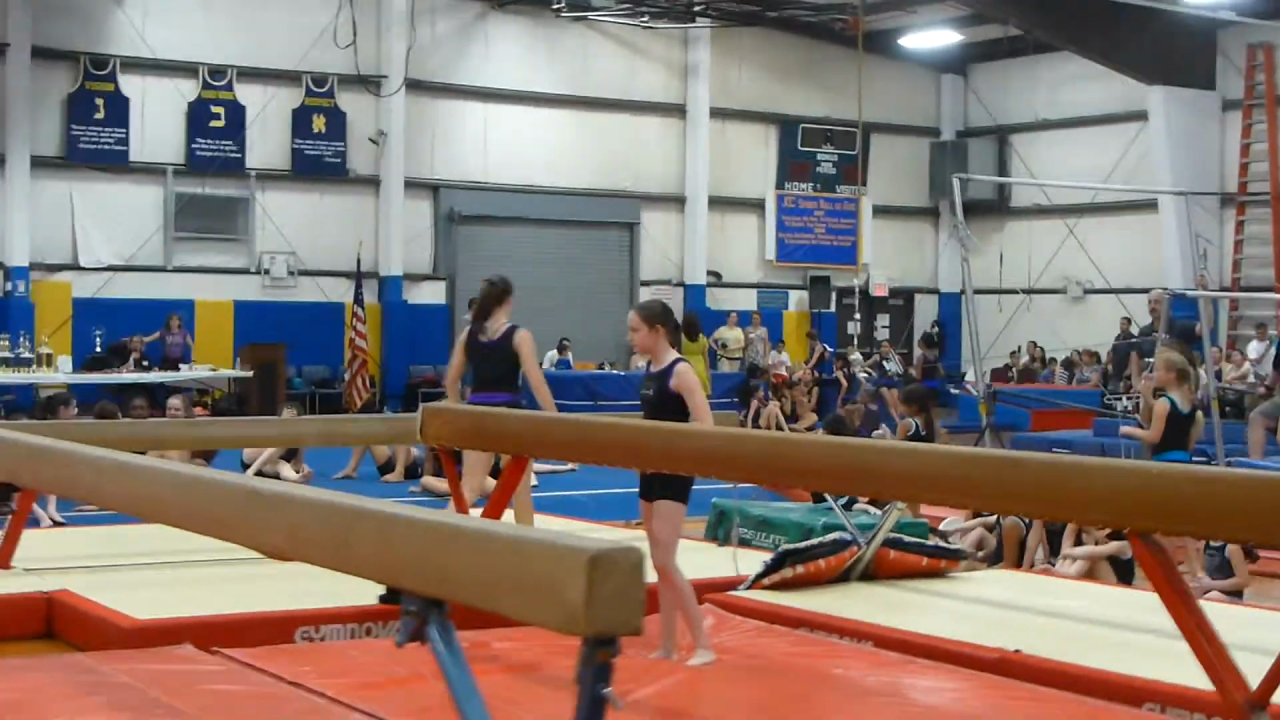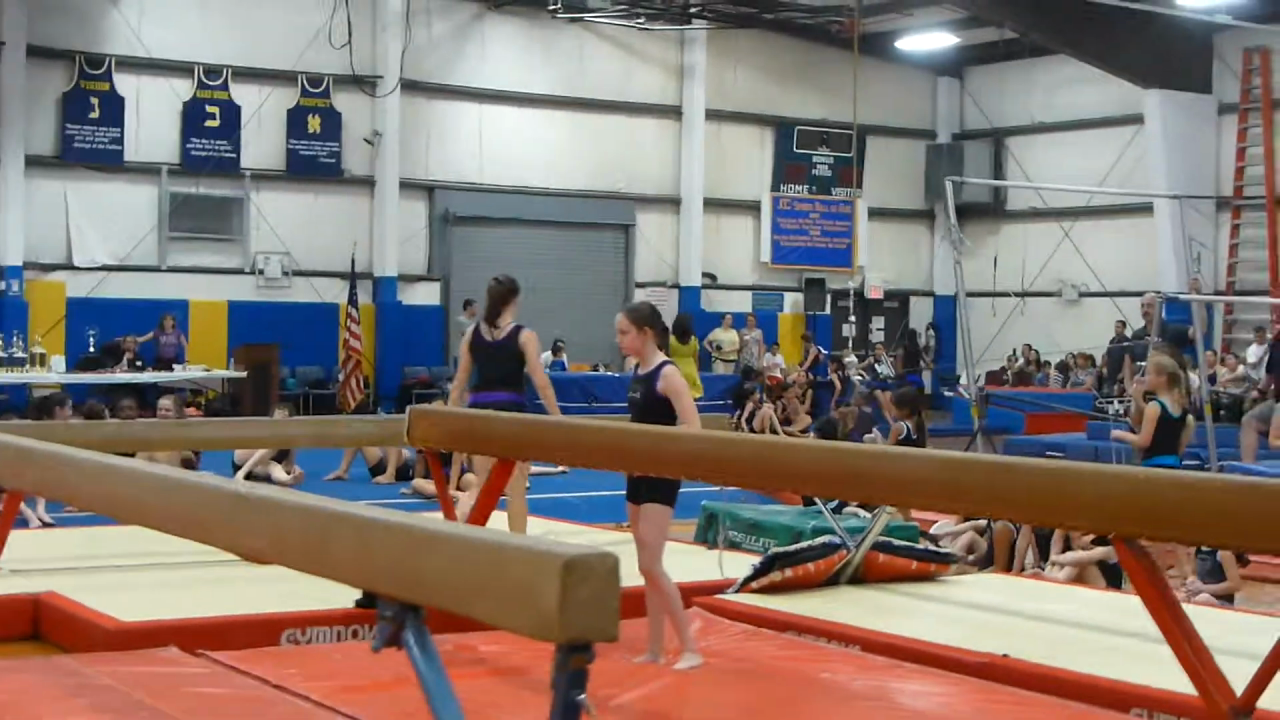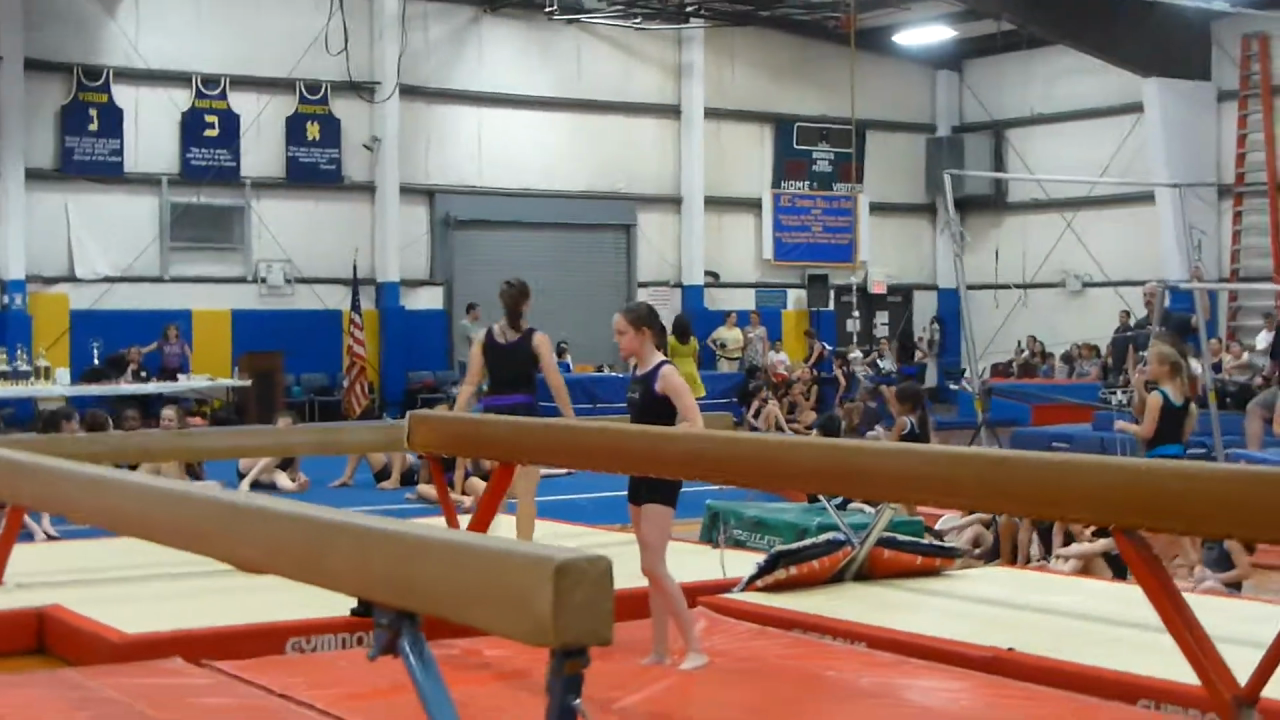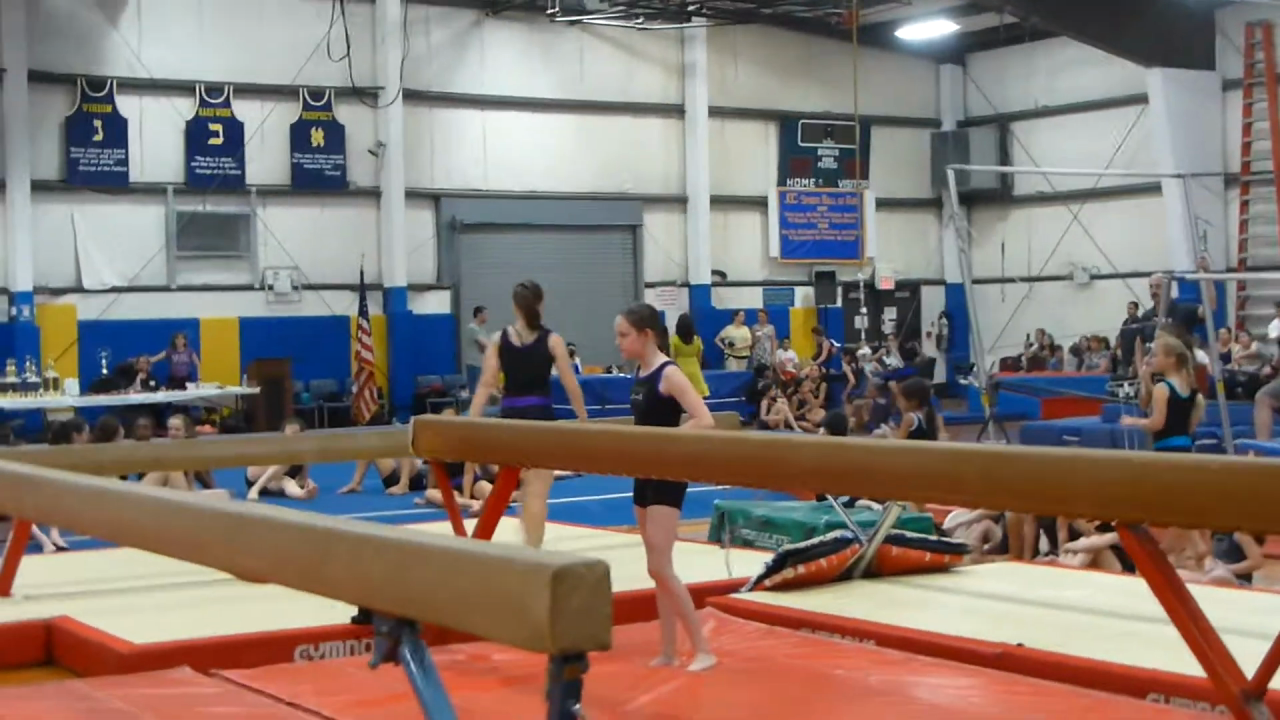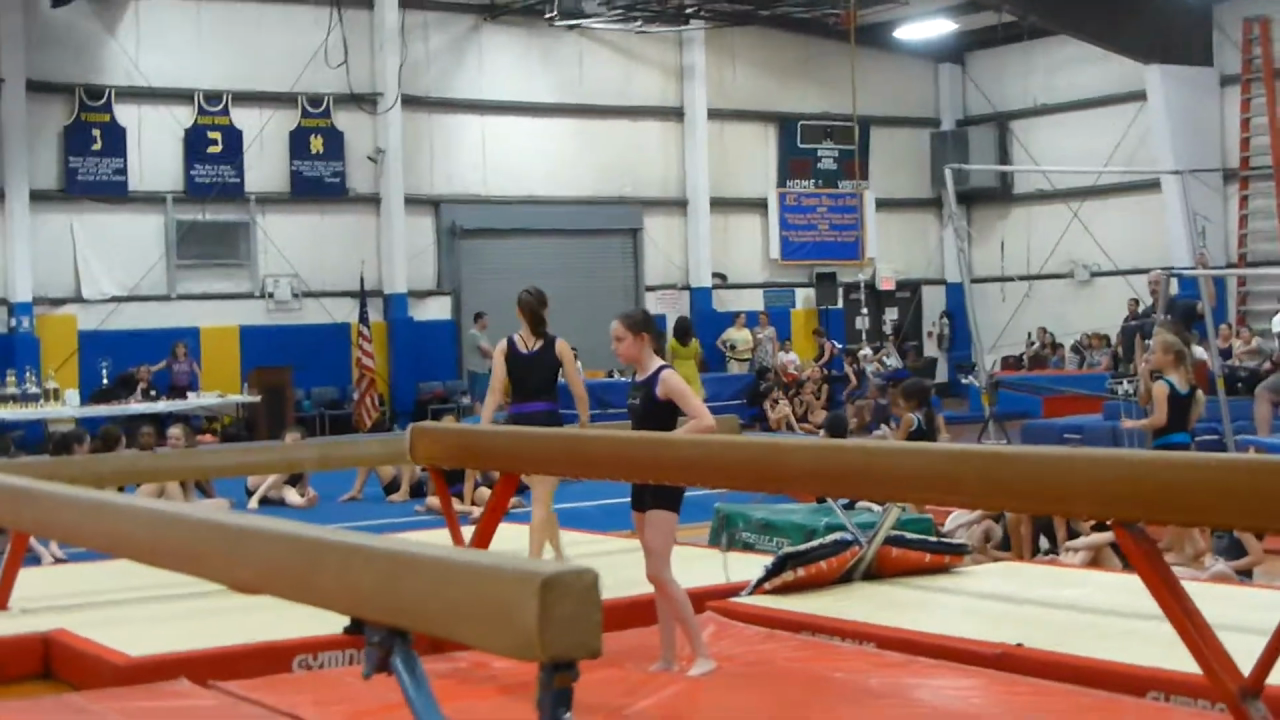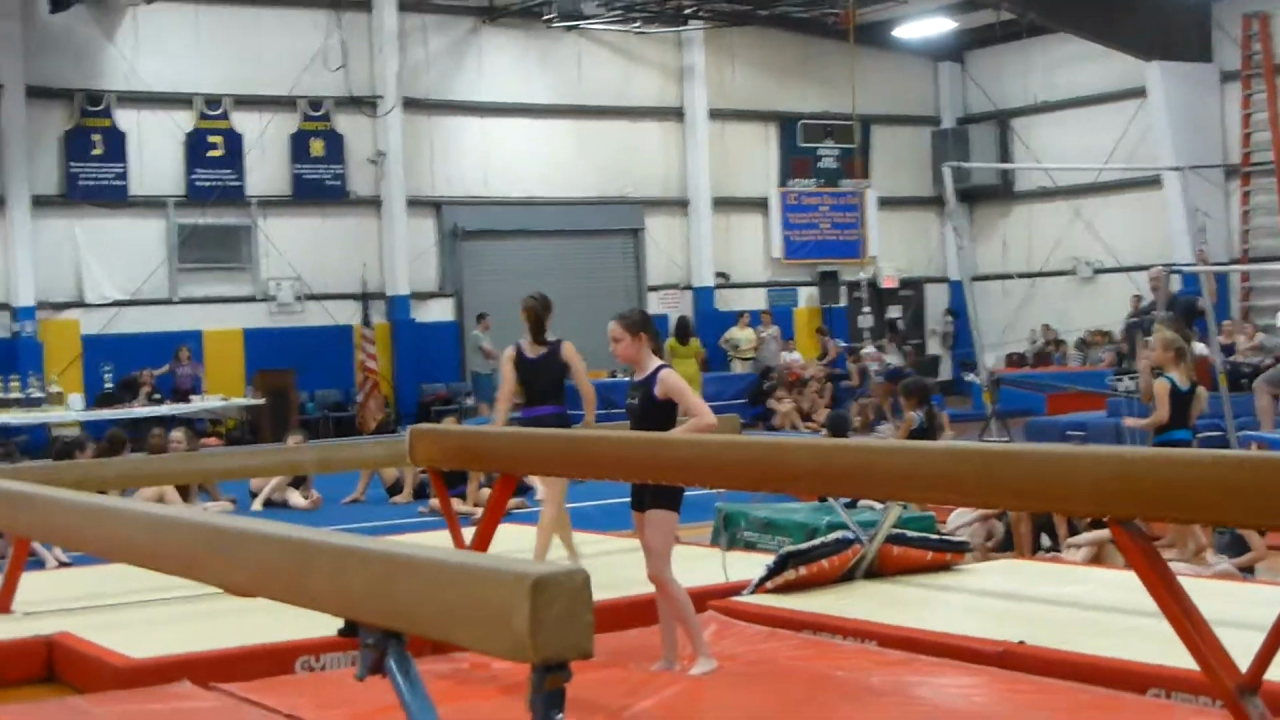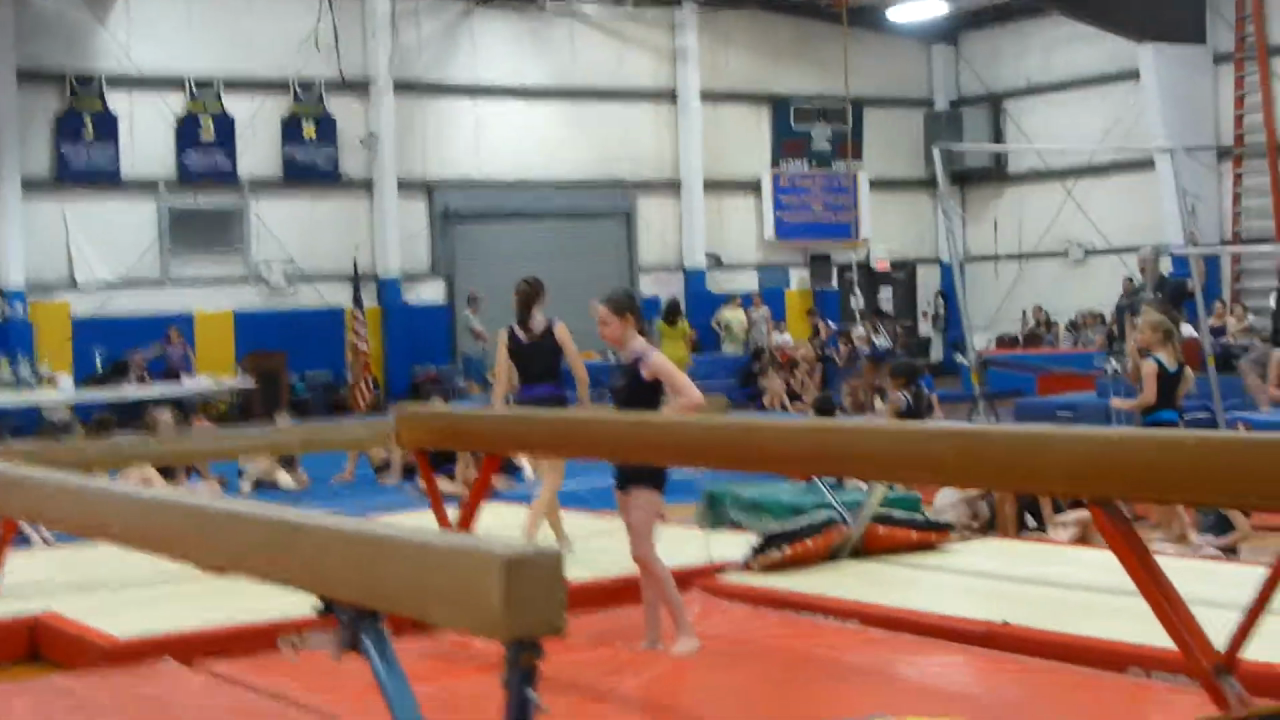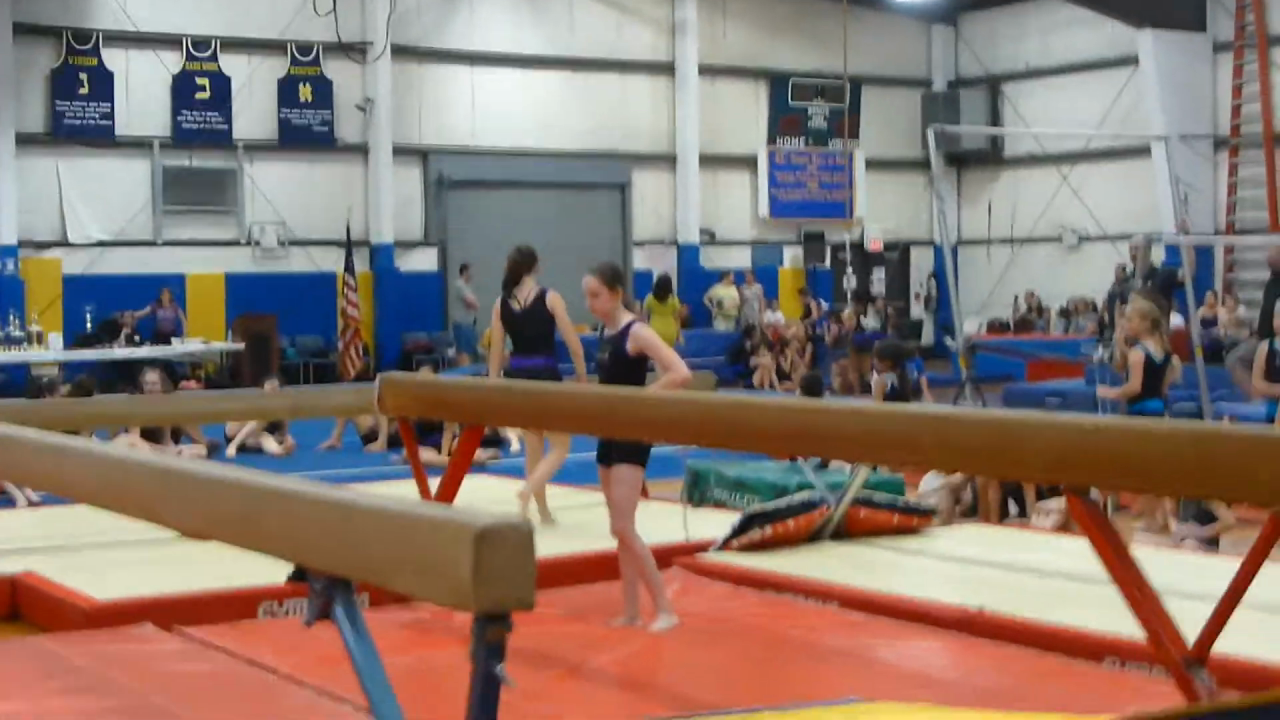
dt=0.1s
person 1, frame 1
left shoulder: (680, 371)
right shoulder: (650, 368)
left elbow: (706, 427)
left hip: (673, 472)
right hip: (650, 471)
left knee: (665, 563)
right knee: (659, 564)
left ankle: (703, 644)
right ankle: (667, 645)
person 1, frame 2
left shoulder: (667, 374)
right shoulder: (637, 371)
left elbow: (693, 429)
left hip: (661, 475)
right hip: (637, 474)
left knee: (651, 566)
right knee: (647, 569)
left ankle: (689, 648)
right ankle: (655, 648)
person 1, frame 3
left shoulder: (666, 374)
right shoulder: (635, 371)
left elbow: (696, 427)
left hip: (662, 475)
right hip: (639, 474)
left knee: (654, 567)
right knee: (650, 569)
left ankle: (694, 648)
right ankle: (659, 650)
person 1, frame 4
left shoulder: (669, 374)
right shoulder: (639, 373)
left elbow: (705, 423)
left hip: (667, 477)
right hip: (644, 476)
left knee: (660, 568)
right knee: (657, 571)
left ankle: (703, 649)
right ankle: (668, 651)
person 1, frame 5
left shoulder: (666, 378)
right shoulder: (636, 378)
left elbow: (707, 422)
left hip: (665, 480)
right hip: (641, 480)
left knee: (659, 573)
right knee: (656, 575)
left ankle: (702, 653)
right ankle: (667, 656)
person 1, frame 6
left shoulder: (664, 377)
right shoulder: (635, 379)
left elbow: (707, 420)
left hip: (664, 480)
right hip: (640, 480)
left knee: (661, 573)
right knee: (656, 575)
left ankle: (704, 653)
right ankle: (669, 656)
person 1, frame 7
left shoulder: (650, 359)
right shoulder: (621, 359)
left elbow: (694, 399)
left hip: (648, 459)
right hip: (625, 459)
left knee: (644, 552)
right knee: (640, 553)
left ankle: (686, 631)
right ankle: (653, 635)
person 1, frame 8
left shoulder: (637, 333)
right shoulder: (604, 333)
left elbow: (681, 374)
left hip: (632, 435)
right hip: (607, 434)
left knee: (624, 528)
right knee: (619, 530)
left ankle: (665, 609)
right ankle: (631, 610)
person 2, frame 1
left shoulder: (469, 333)
right shoulder: (519, 335)
left elbow: (451, 381)
right elbow: (536, 382)
right hip: (509, 412)
left knee: (470, 487)
right knee: (521, 490)
person 2, frame 2
left shoulder: (472, 333)
right shoulder: (524, 336)
left elbow: (460, 381)
right elbow: (541, 382)
right wrist: (557, 420)
left hip: (479, 411)
right hip: (511, 412)
left knee: (482, 486)
right knee: (516, 490)
person 2, frame 3
left shoulder: (485, 337)
right shoulder: (537, 338)
left elbow: (470, 383)
right elbow: (556, 384)
right wrist: (571, 419)
left hip: (493, 414)
right hip: (524, 414)
right knee: (526, 493)
person 2, frame 4
left shoulder: (499, 339)
right shoulder: (552, 340)
left elbow: (486, 385)
right elbow: (572, 387)
right wrist: (582, 418)
left hip: (510, 417)
right hip: (540, 416)
left knee: (530, 488)
right knee: (537, 493)
left ankle: (528, 545)
person 2, frame 5
left shoulder: (505, 347)
right shoulder: (558, 345)
left elbow: (495, 392)
right elbow: (579, 391)
right wrist: (584, 421)
left hip: (517, 423)
right hip: (547, 421)
left knee: (541, 494)
right knee: (542, 499)
left ankle: (558, 553)
person 2, frame 6
left shoulder: (512, 352)
right shoulder: (564, 348)
left elbow: (504, 398)
right elbow: (588, 393)
right wrist: (589, 420)
left hip: (529, 426)
right hip: (557, 424)
left knee: (555, 496)
right knee: (551, 500)
left ankle: (572, 553)
right ankle: (538, 562)
person 2, frame 7
left shoulder: (507, 336)
right shoulder: (556, 328)
left elbow: (502, 383)
right elbow: (580, 374)
right wrist: (584, 402)
left hip: (525, 406)
right hip: (552, 403)
left knee: (545, 477)
right knee: (551, 479)
left ankle: (561, 537)
right ankle: (529, 534)
person 2, frame 8
left shoulder: (501, 303)
right shoulder: (550, 297)
left elbow: (496, 351)
right elbow: (572, 340)
right wrist: (581, 373)
left hip: (517, 377)
right hip: (546, 375)
left knee: (533, 449)
right knee: (559, 447)
left ankle: (543, 509)
right ankle: (527, 491)
